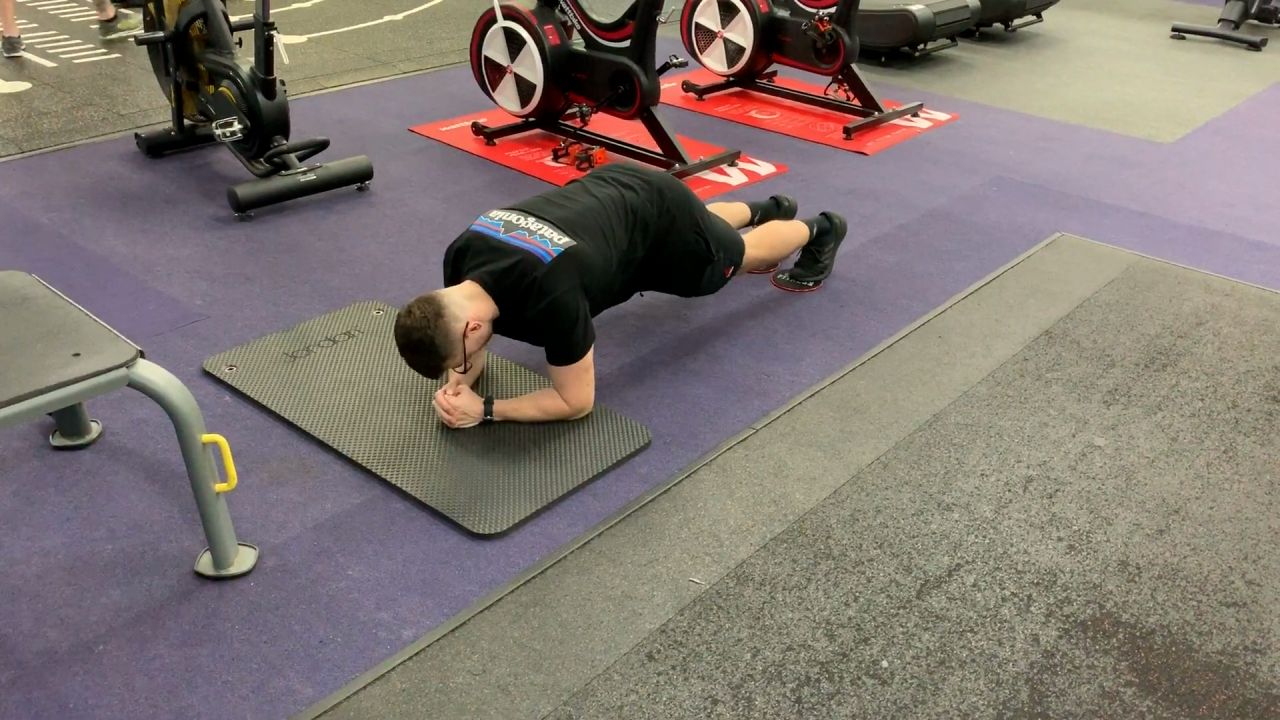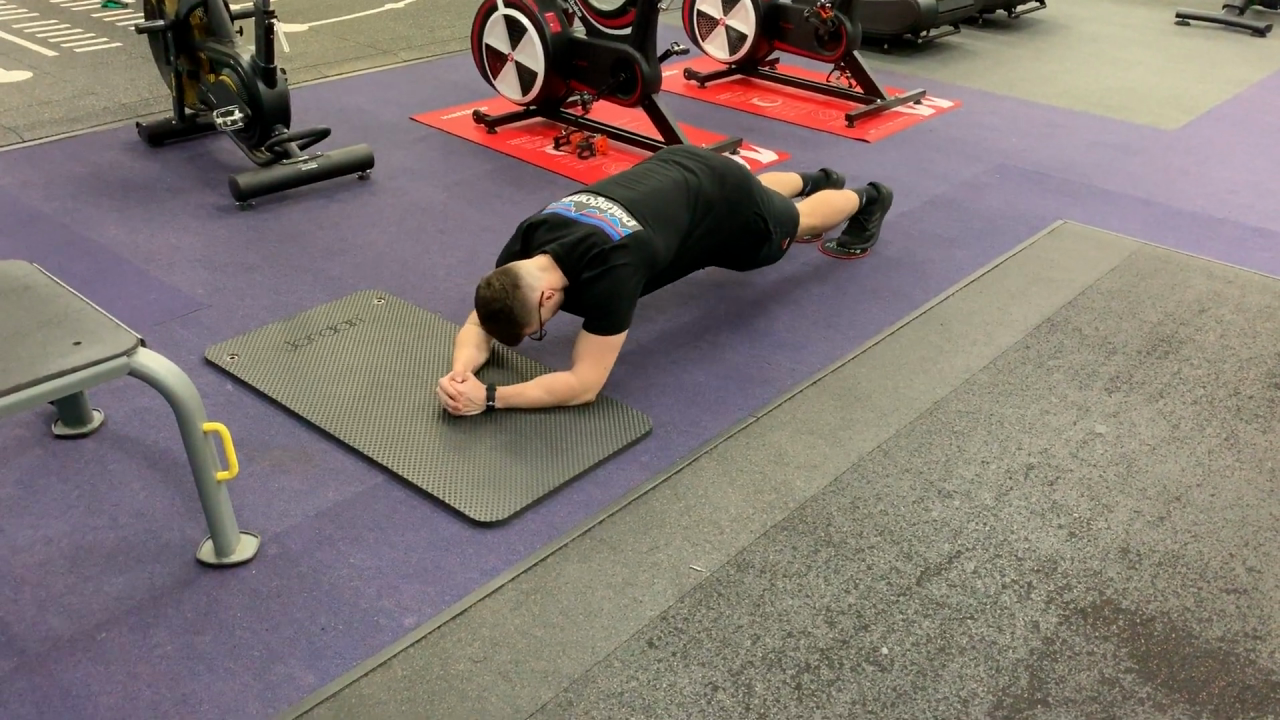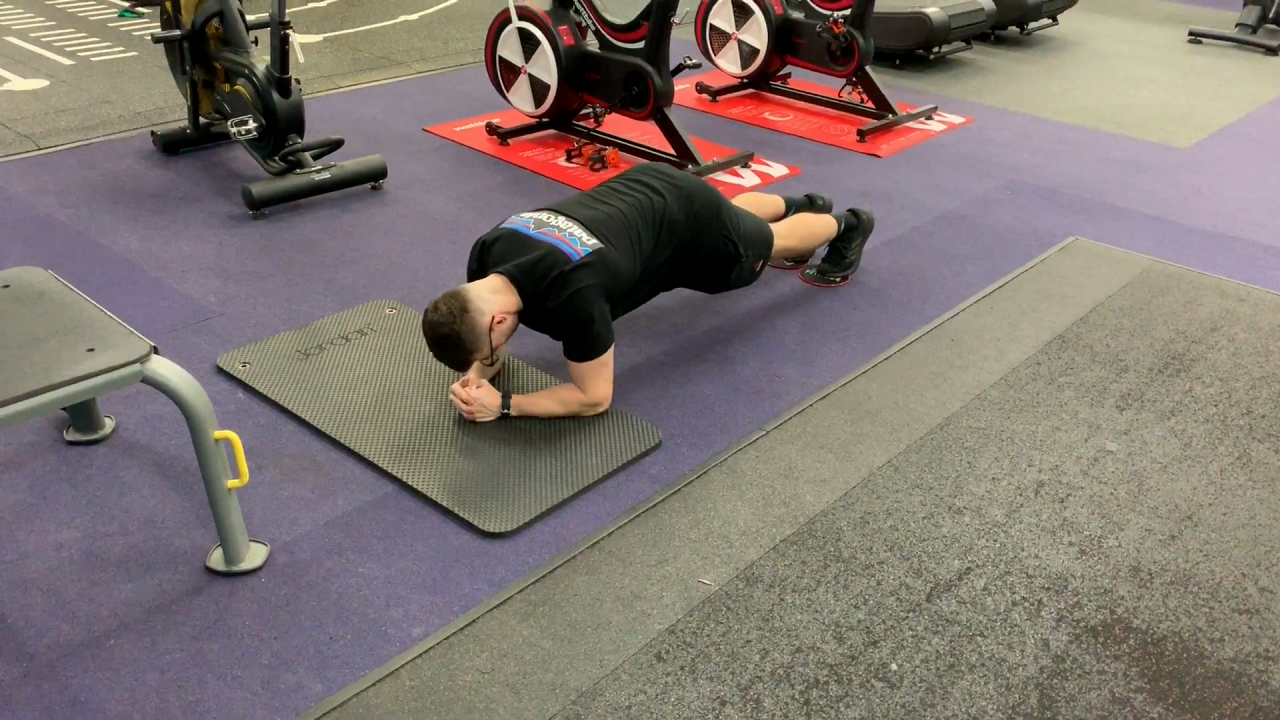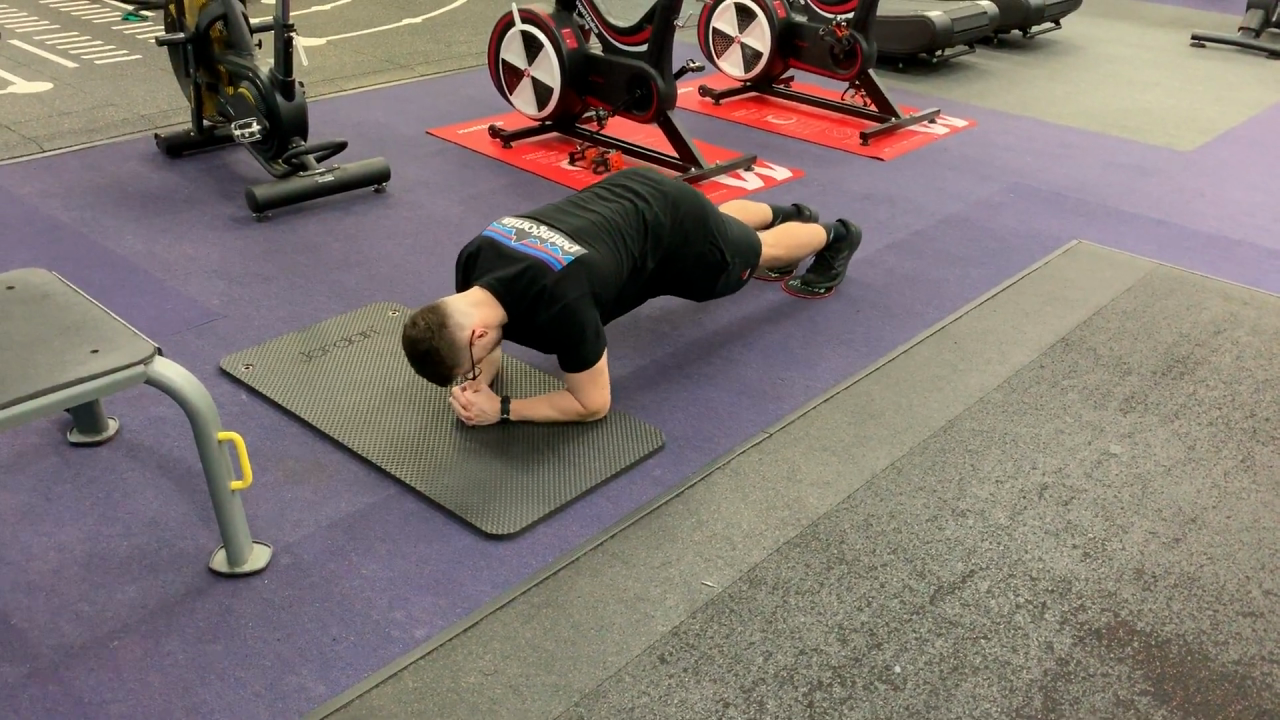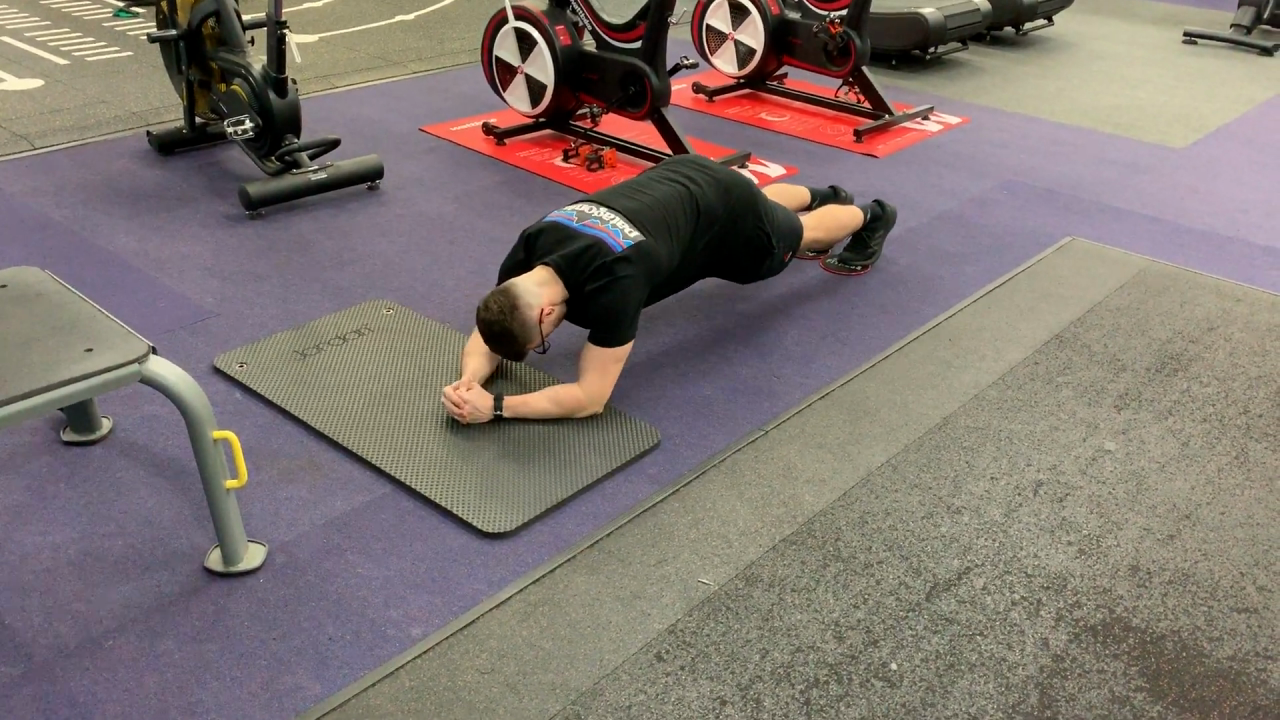
dt=1s
person 1, frame 1
left shoulder: (550, 295)
right shoulder: (462, 258)
left elbow: (577, 401)
right elbow: (473, 349)
left wrist: (484, 408)
right wrist: (459, 385)
left hip: (660, 213)
right hip: (614, 188)
left knee: (739, 254)
right knee: (710, 229)
left ankle: (819, 230)
right ankle: (767, 209)
person 1, frame 2
left shoulder: (608, 272)
right shoulder: (529, 241)
left elbow: (584, 384)
right elbow: (478, 324)
left wrist: (489, 398)
right wrist: (460, 372)
left hip: (723, 198)
right hip: (676, 169)
left knee: (796, 221)
right knee: (767, 194)
left ankle: (866, 200)
right ankle: (816, 180)
person 1, frame 3
left shoulder: (571, 294)
right shoulder: (487, 256)
left elbow: (594, 397)
right elbow: (484, 347)
left wrist: (502, 404)
right wrist: (475, 376)
left hip: (689, 220)
right hip: (645, 189)
left knee: (771, 243)
right knee: (736, 215)
left ankle: (846, 226)
right ankle: (802, 206)
person 1, frame 4
left shoulder: (559, 304)
right shoulder: (474, 262)
left elbow: (594, 404)
right elbow: (490, 353)
left wrist: (501, 408)
right wrist: (476, 383)
left hip: (676, 228)
right hip: (630, 193)
left knee: (761, 252)
right knee: (723, 221)
left ankle: (835, 236)
right ankle: (788, 214)
person 1, frame 5
left shoulder: (612, 285)
right shoulder: (531, 248)
left elbow: (590, 397)
right elbow: (486, 333)
left wrist: (494, 407)
right wrist: (469, 381)
left hip: (726, 211)
right hip: (680, 179)
left knee: (798, 235)
right knee: (771, 207)
left ankle: (870, 217)
right ankle: (825, 197)
